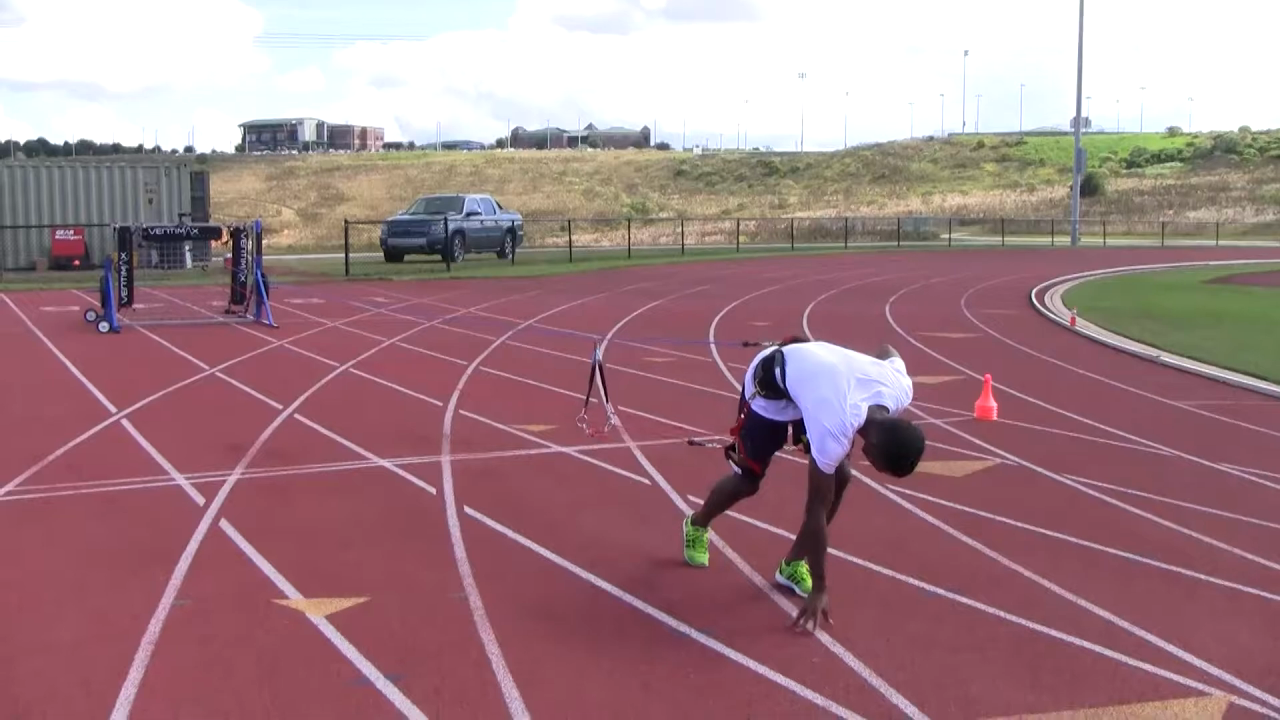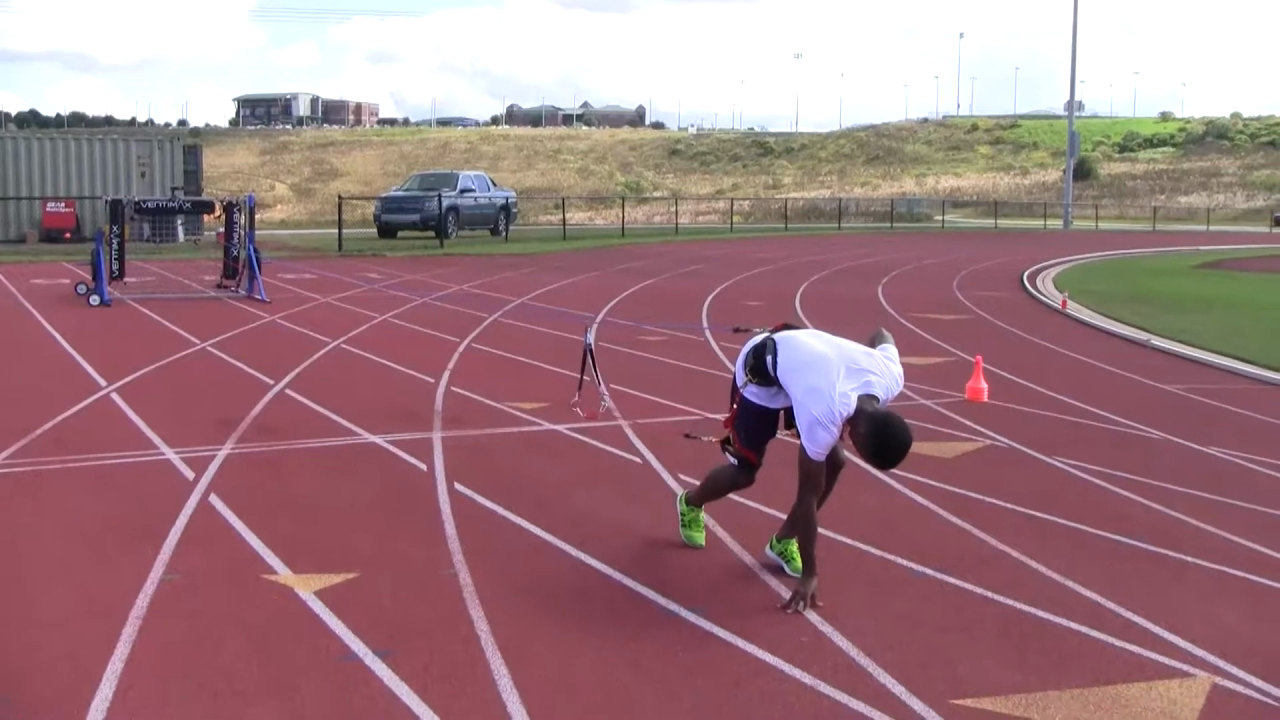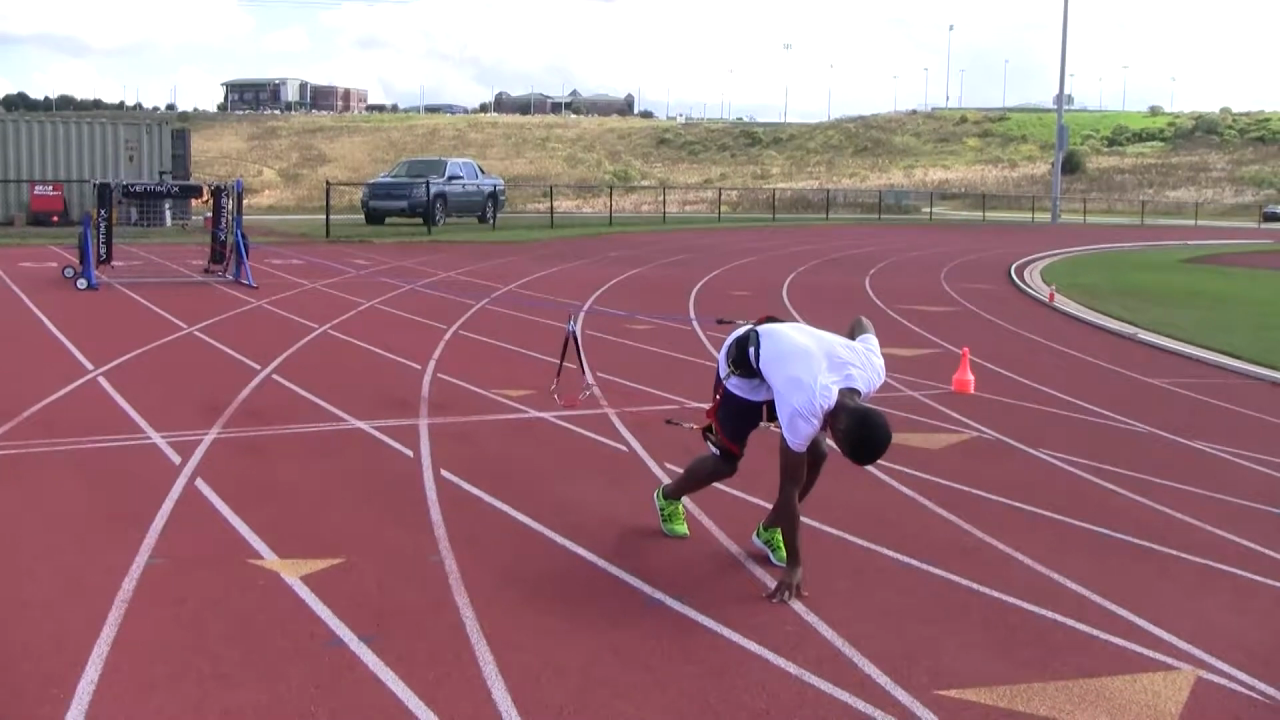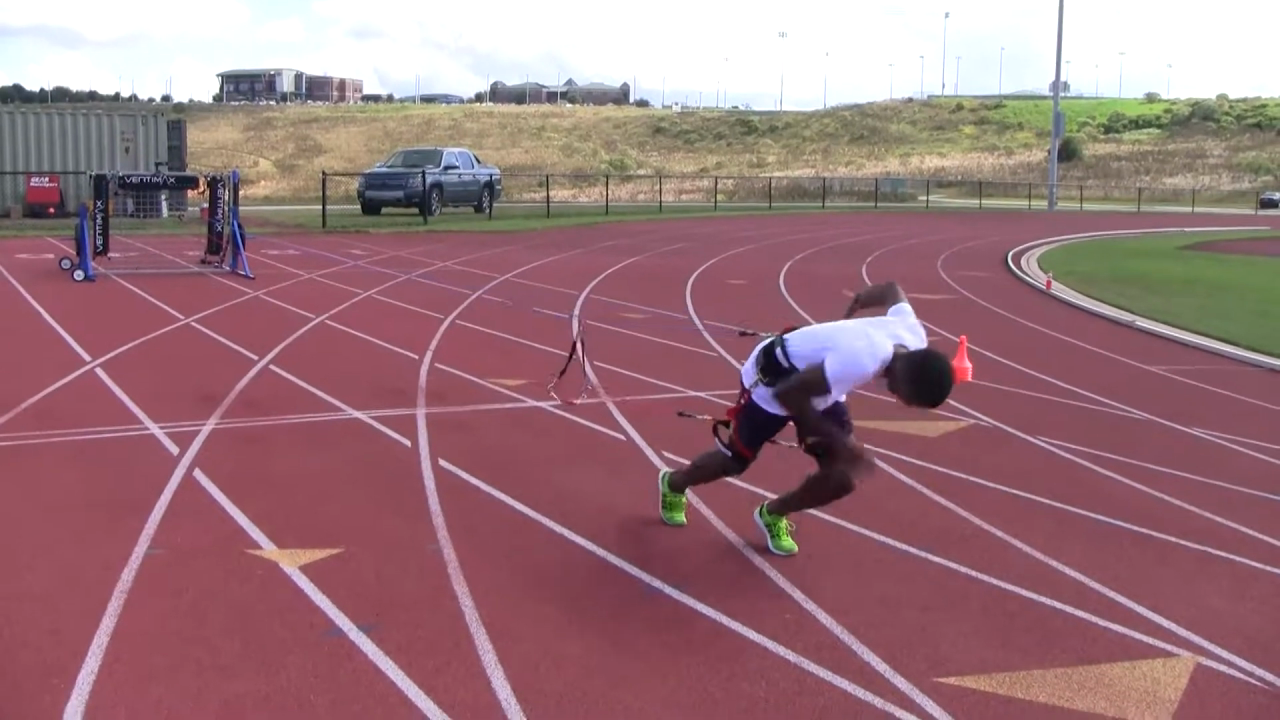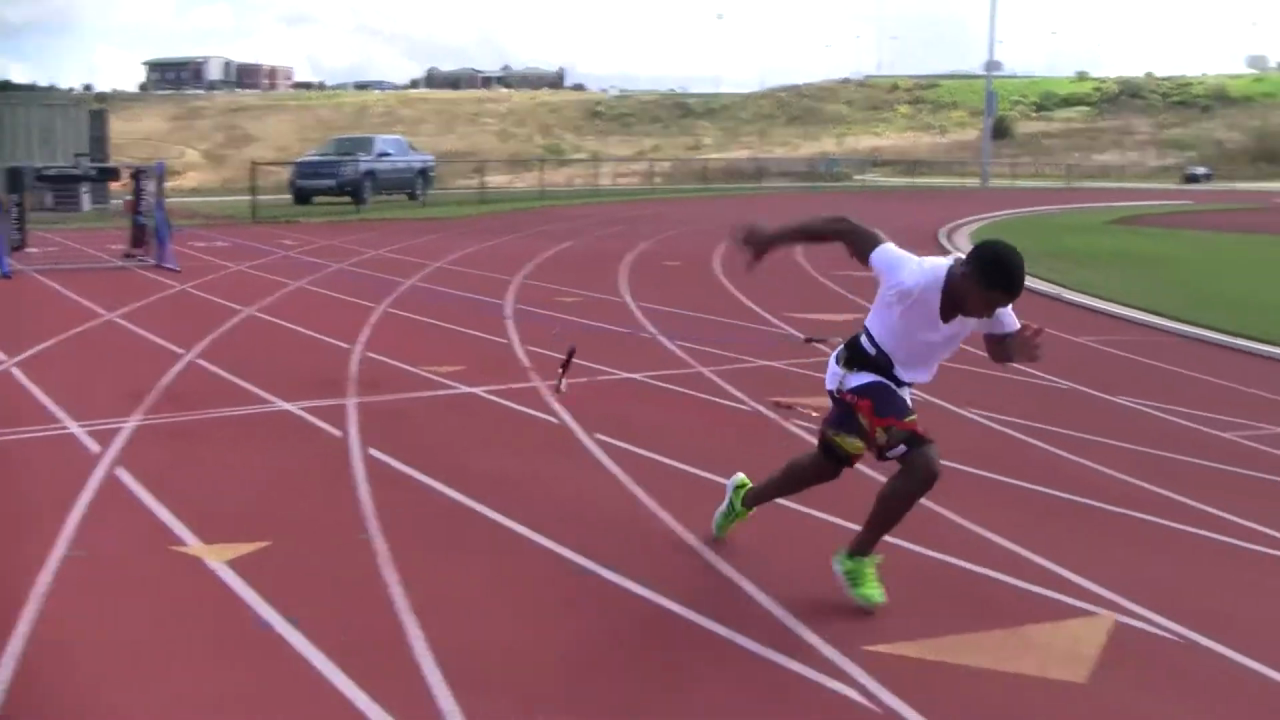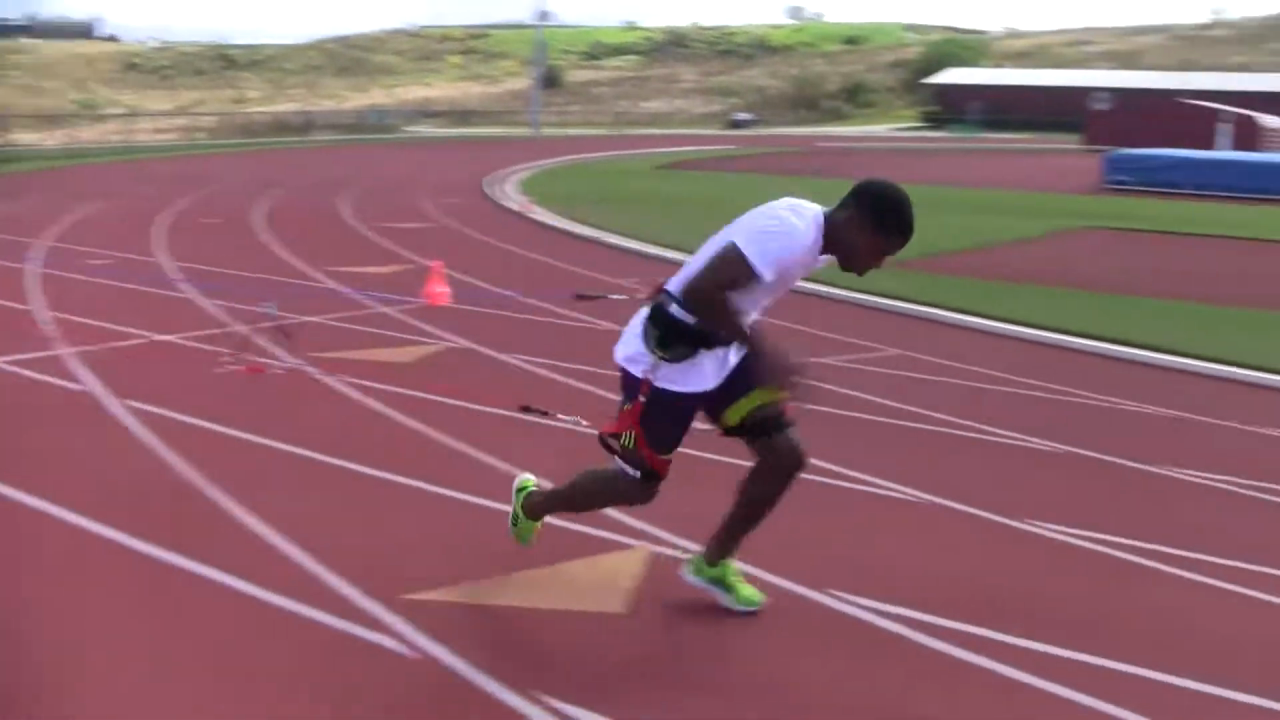
dt=0.3s
person 1, frame 1
left shoulder: (901, 389)
right shoulder: (834, 430)
left elbow: (888, 351)
right elbow: (817, 510)
right wrist: (819, 589)
left hip: (813, 369)
right hip: (771, 382)
left knee: (840, 476)
right knee: (747, 480)
left ankle: (794, 564)
right ankle: (697, 524)
person 1, frame 2
left shoulder: (892, 377)
right shoulder: (824, 418)
left elbow: (882, 336)
right elbow: (808, 497)
right wrist: (809, 574)
left hip: (803, 354)
right hip: (761, 369)
left knee: (834, 461)
right knee: (744, 471)
left ankle: (784, 541)
right ankle: (690, 504)
person 1, frame 3
left shoulder: (873, 370)
right shoulder: (805, 411)
left elbow: (861, 323)
right elbow: (790, 488)
right wrist: (794, 564)
left hip: (786, 345)
right hip: (745, 362)
left knee: (816, 453)
right knee: (726, 462)
left ankle: (770, 530)
right ankle: (669, 497)
person 1, frame 4
left shoulder: (914, 337)
right shoulder: (863, 361)
left elbow: (892, 290)
right elbow: (785, 395)
left wrist: (852, 312)
right wrist: (836, 446)
left hip: (812, 372)
right hip: (774, 376)
left knee: (842, 480)
right knee: (736, 459)
left ankle: (773, 514)
right ankle: (674, 484)
person 1, frame 5
left shoulder: (992, 299)
right shoulder: (909, 277)
left elbow: (1002, 349)
right elbow: (847, 228)
left wrist: (1020, 347)
right wrist: (768, 238)
left hip: (896, 385)
right hip: (860, 375)
left knee: (826, 469)
right knee: (924, 466)
left ankle: (744, 497)
right ankle: (855, 557)
person 1, frame 6
left shoulder: (812, 224)
right shoulder: (790, 232)
right elbow: (700, 291)
right wrist: (761, 352)
left hip: (714, 344)
right hip: (668, 353)
left knee: (785, 456)
right knee: (639, 484)
left ankle: (713, 564)
right ankle: (532, 502)
